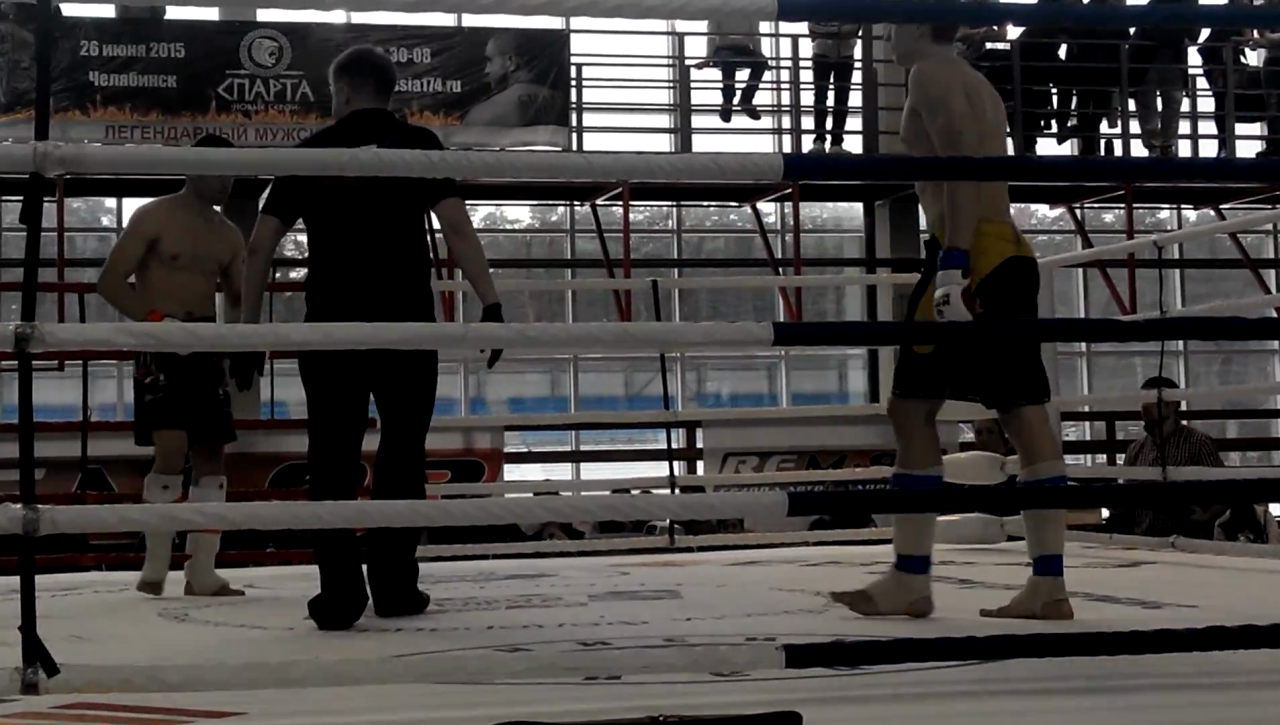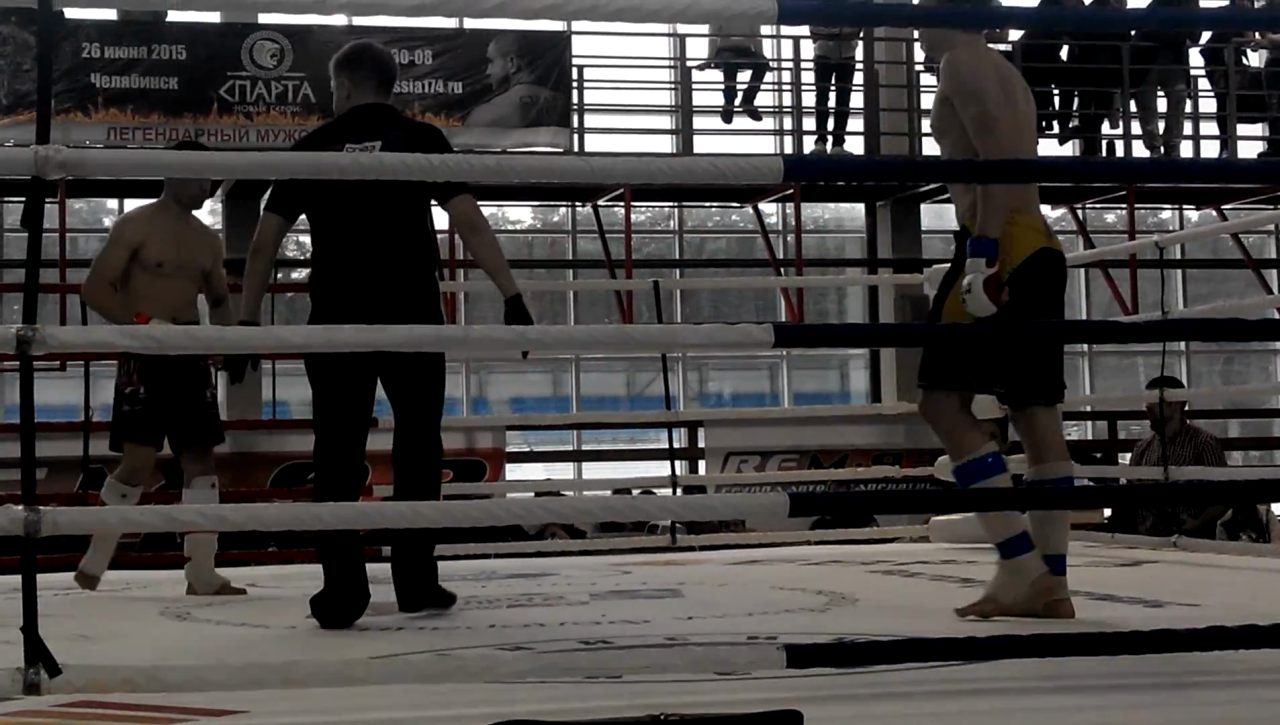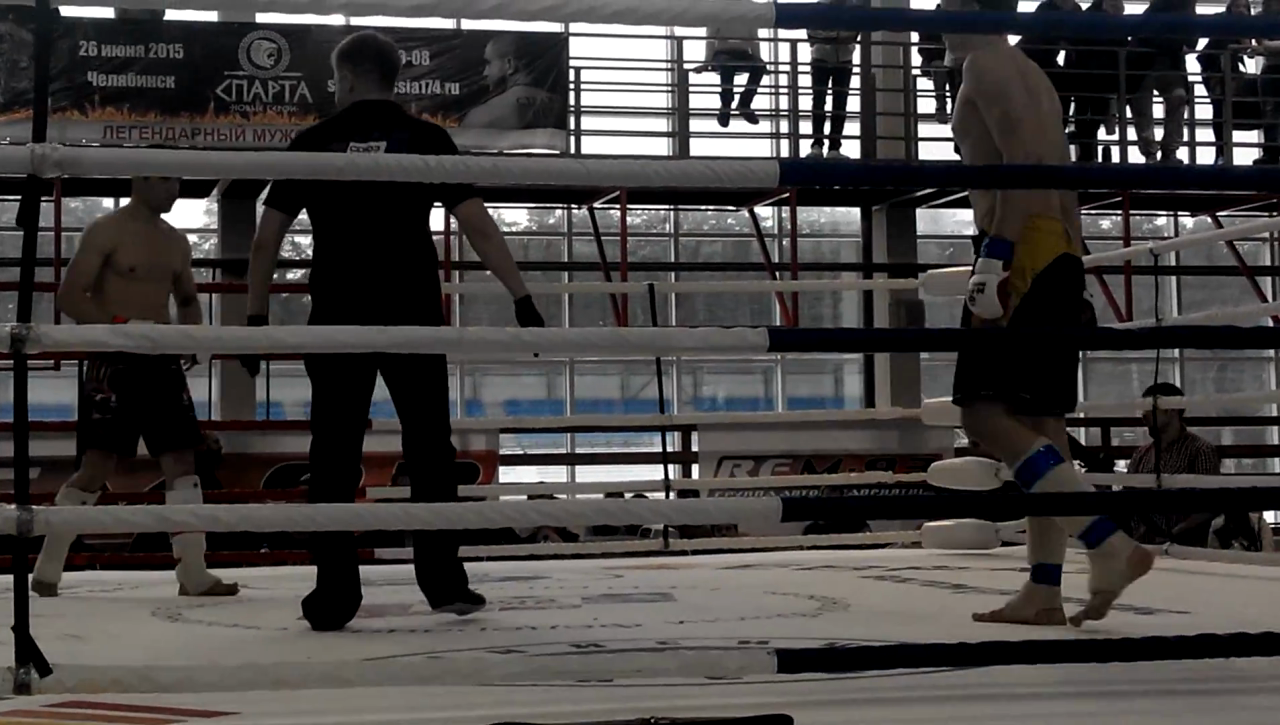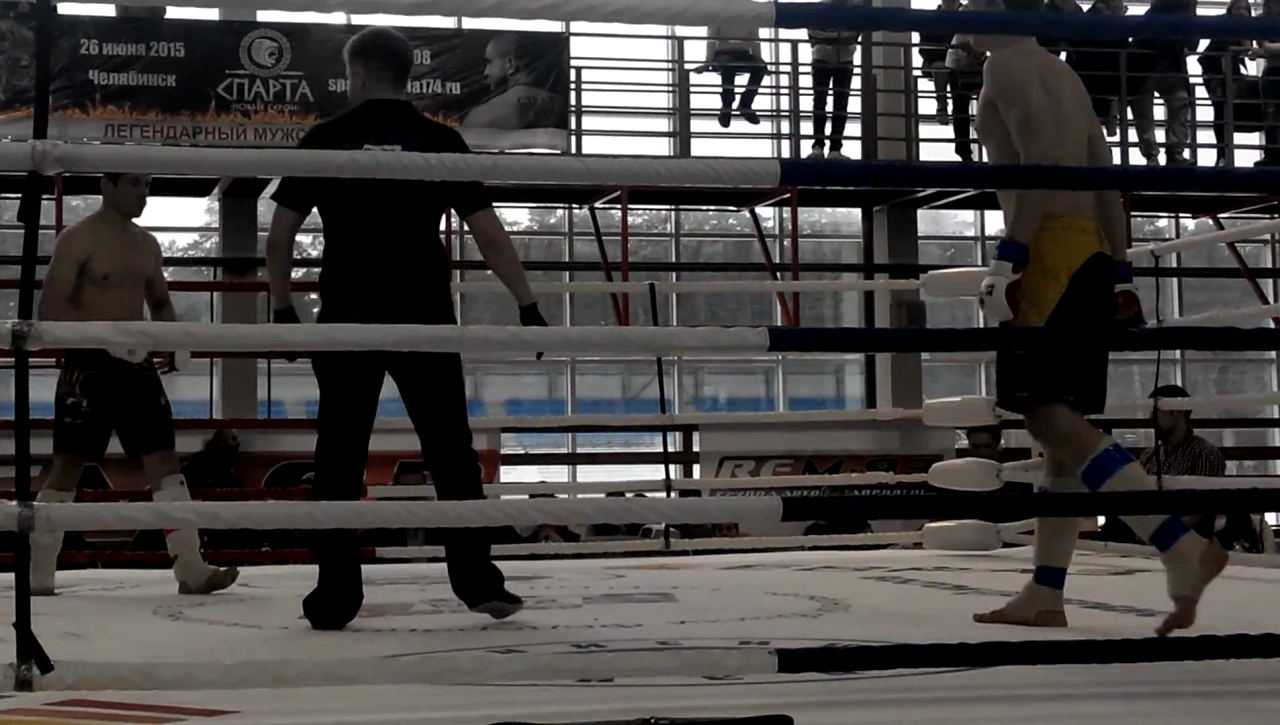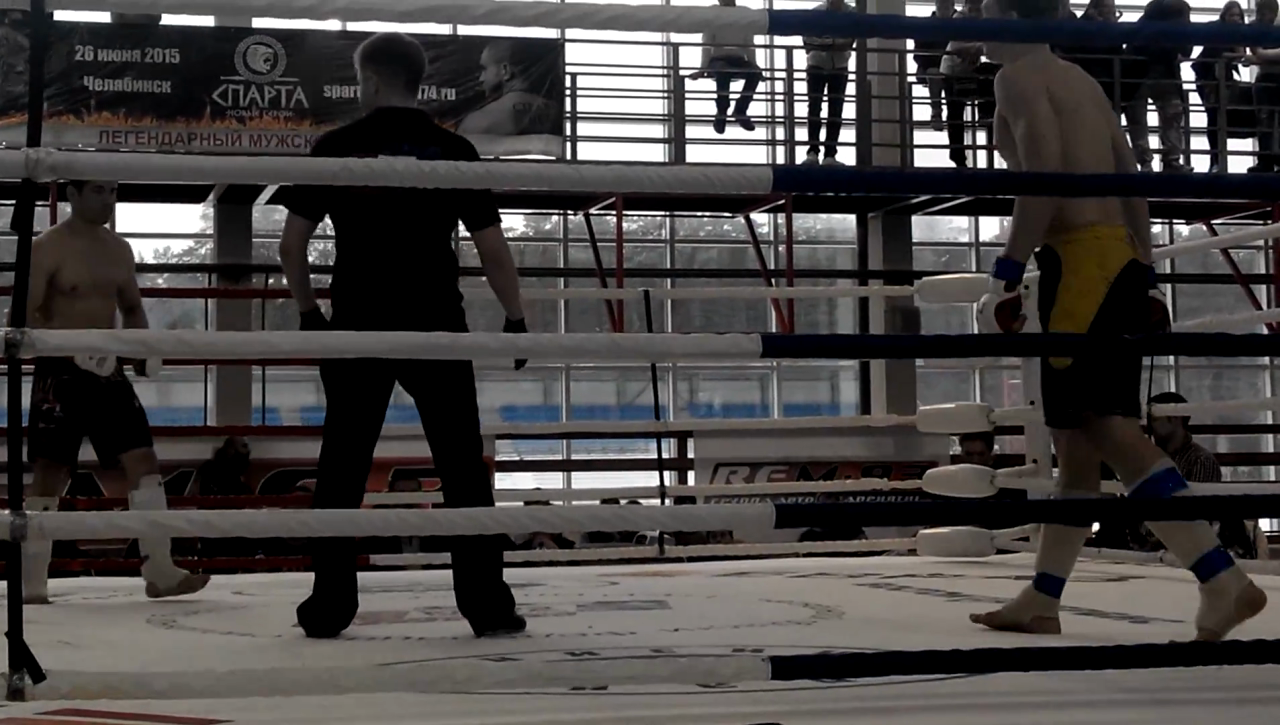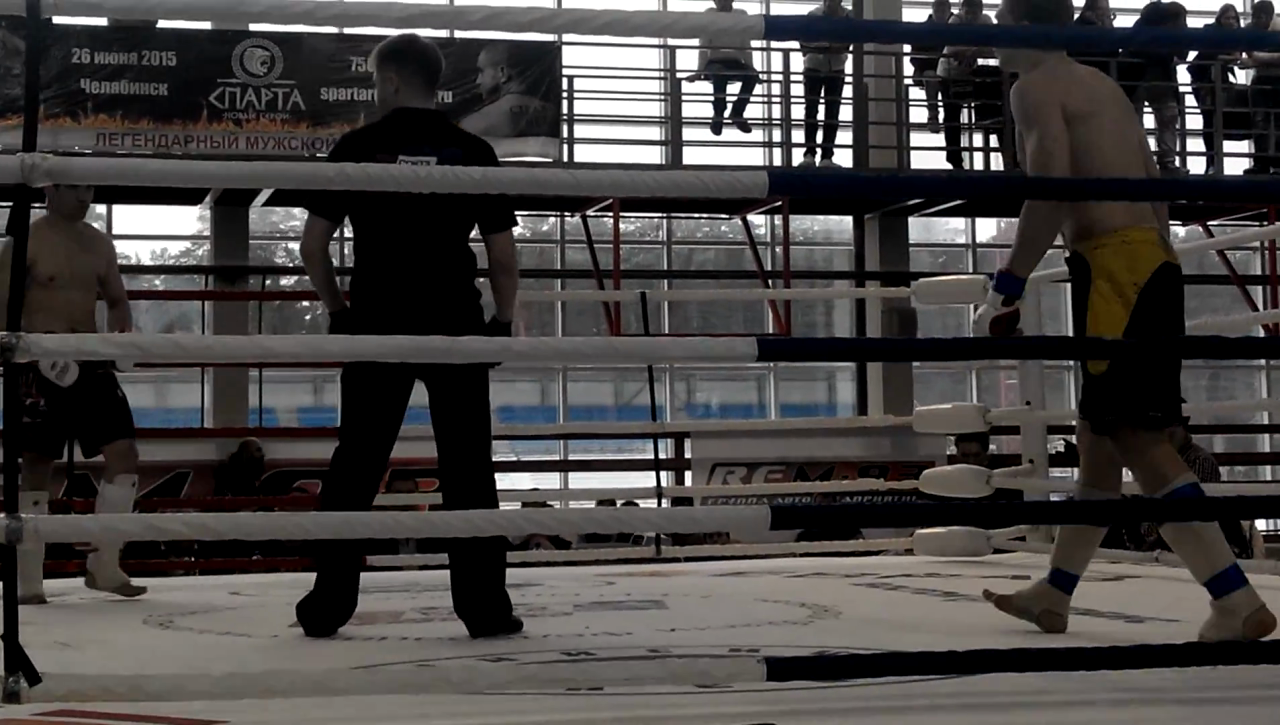
dt=0.1s
person 1, frame 1
left shoulder: (933, 75)
right shoulder: (982, 86)
left elbow: (967, 166)
left wrist: (951, 266)
left hip: (976, 257)
right hip: (1009, 256)
left knee: (911, 407)
right knee: (1021, 416)
left ankle: (909, 581)
right ankle: (1048, 585)
person 1, frame 2
left shoulder: (963, 64)
right shoulder: (1009, 76)
left elbow: (999, 157)
left wrist: (980, 256)
left hip: (1004, 249)
right hip: (1036, 250)
left knee: (942, 397)
right knee: (1034, 415)
left ankle: (1019, 561)
right ankle: (1049, 581)
person 1, frame 3
left shoulder: (987, 65)
right shoulder: (1036, 78)
left elbow: (1021, 161)
left wrist: (991, 257)
left hip: (1025, 257)
right hip: (1056, 258)
left knee: (985, 410)
right knee: (1037, 420)
left ankle: (1109, 545)
right ankle: (1042, 591)
person 1, frame 4
left shoulder: (1008, 66)
right shoulder: (1063, 77)
left elbow: (1040, 162)
right elbow: (1107, 183)
left wrist: (1005, 260)
right wrist: (1119, 276)
left hip: (1053, 256)
right hip: (1088, 254)
left knee: (1048, 417)
right knee: (1063, 418)
left ankle: (1182, 548)
right ankle: (1043, 593)
person 1, frame 5
left shoulder: (1019, 79)
right shoulder: (1084, 83)
left elbow: (1045, 176)
right elbow: (1133, 188)
left wrist: (1006, 276)
right wrist: (1143, 288)
left hip: (1084, 261)
right hip: (1121, 260)
left knee: (1103, 430)
right knee: (1075, 433)
left ankle: (1225, 580)
right ankle: (1038, 602)
person 1, frame 6
left shoulder: (1035, 88)
right shoulder: (1108, 87)
left elbow: (1050, 192)
right elbow: (1154, 189)
left wrist: (1004, 291)
left hip: (1113, 268)
right hip: (1152, 267)
left knee: (1137, 440)
right knee: (1101, 439)
right ankle: (1053, 595)
person 2, frame 1
left shoulder: (310, 151)
right shoulder: (416, 142)
left elbow: (260, 247)
right elbow: (457, 226)
left wrist: (248, 329)
right wrist: (490, 304)
left hip: (331, 322)
right hip: (406, 320)
left knee: (334, 460)
right knee: (402, 455)
left ankle: (339, 595)
right ankle: (394, 586)
person 2, frame 2
left shoulder: (310, 148)
right shoulder: (421, 139)
left elbow: (263, 245)
right elbow: (470, 222)
left wrist: (247, 323)
right wrist: (512, 297)
left hip: (335, 321)
right hip: (411, 318)
left knee: (338, 458)
right knee: (418, 448)
left ankle: (342, 593)
right ankle: (416, 579)
person 2, frame 3
left shoulder: (312, 142)
right shoulder: (425, 139)
left elbow: (266, 238)
right elbow: (477, 223)
left wrist: (257, 316)
right wrist: (521, 298)
left hip: (338, 319)
right hip: (414, 316)
left knee: (334, 460)
right knee: (430, 449)
left ankle: (333, 596)
right ankle: (442, 578)
person 2, frame 4
left shoulder: (322, 140)
right shoulder: (439, 141)
left elbow: (279, 236)
right elbow: (488, 233)
left wrist: (283, 309)
right wrist: (528, 305)
left hip: (345, 321)
right hip: (423, 319)
left knee: (339, 459)
right knee: (451, 452)
left ankle: (335, 595)
right ankle: (478, 580)
person 2, frame 5
left shoulder: (336, 148)
right shoulder: (452, 151)
left elbow: (291, 244)
right elbow: (494, 252)
left wrist: (309, 311)
right wrist: (517, 320)
left hip: (356, 329)
right hip: (435, 329)
left knee: (341, 468)
right knee: (463, 467)
left ankle: (330, 603)
right ankle: (486, 602)
person 2, frame 6
left shoulder: (354, 148)
right shoulder: (472, 152)
left elbow: (312, 246)
right elbow: (503, 257)
left wrist: (339, 307)
right wrist: (503, 321)
left hip: (377, 329)
right hip: (455, 329)
left knee: (355, 466)
right knee: (468, 472)
left ankle: (328, 602)
right ankle: (484, 606)
person 3, frame 1
left shoulder: (229, 235)
right shoulder: (152, 217)
left elbow: (238, 297)
right elbow: (109, 281)
right wrist: (155, 319)
left hip: (205, 347)
right hip: (161, 347)
left knee: (211, 456)
right knee: (172, 451)
left ankle: (203, 573)
right ankle: (155, 565)
person 3, frame 2
left shoulder: (208, 239)
right shoulder: (134, 226)
left elbow: (220, 300)
right elbow: (95, 289)
right wrist: (141, 323)
left hip: (190, 355)
right hip: (144, 353)
left knee: (202, 463)
right knee: (140, 464)
left ankle: (202, 573)
right ankle: (94, 559)
person 3, frame 3
left shoulder: (177, 241)
right shoulder: (106, 231)
left elbow: (188, 300)
right elbow: (69, 296)
right wrist: (120, 326)
left hip: (161, 359)
right hip: (115, 358)
left knee: (183, 461)
right knee: (96, 467)
left ankle: (193, 573)
right ankle: (48, 567)
person 3, frame 4
left shoulder: (147, 245)
right shoulder: (78, 238)
left elbow: (161, 304)
right elbow: (50, 307)
left hip: (136, 363)
right hip: (89, 362)
left knee: (164, 464)
right knee: (68, 467)
left ankle: (191, 569)
right ankle: (39, 574)
person 3, frame 5
left shoulder: (120, 251)
right shoulder: (47, 248)
left elbow: (133, 310)
right elbow: (24, 316)
left hip: (107, 368)
right hip: (60, 370)
left knee: (144, 463)
right knee: (50, 474)
left ankle: (160, 572)
right ankle: (31, 584)
person 3, frame 6
left shoulder: (100, 245)
left elbow: (118, 304)
left hip: (90, 360)
right hip: (42, 366)
left knee: (123, 455)
right knee: (36, 468)
left ankle: (105, 564)
